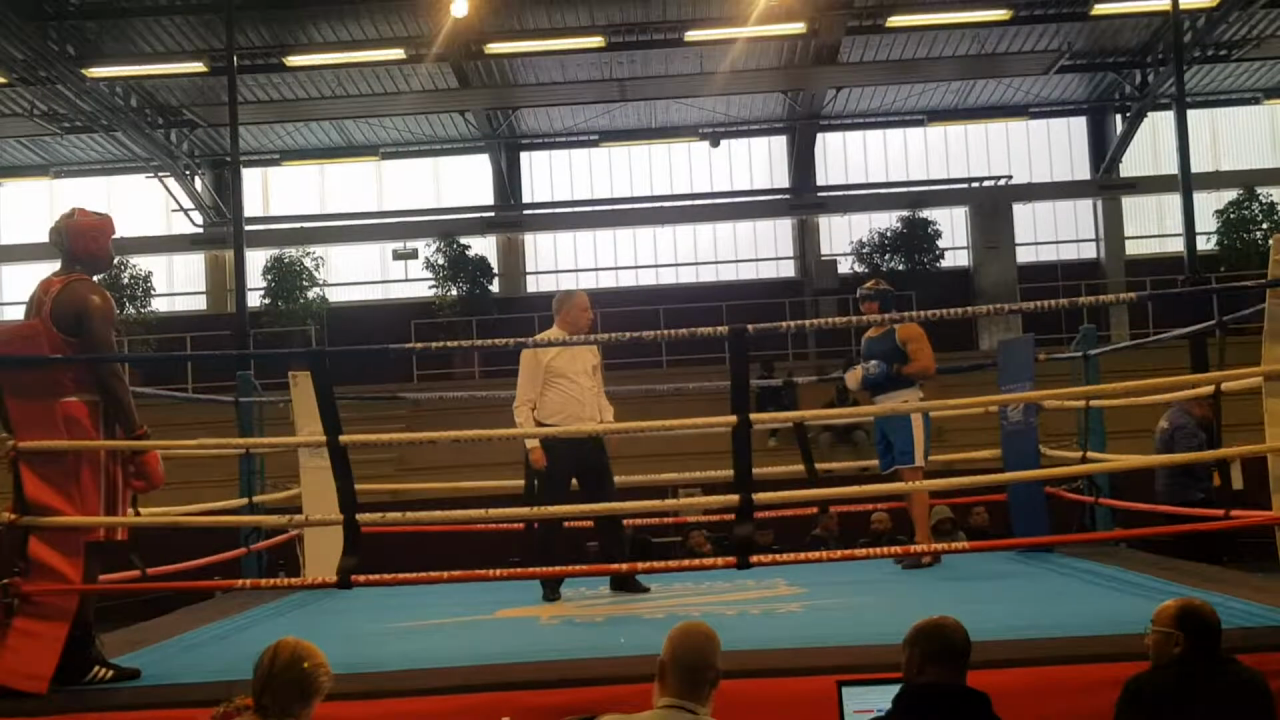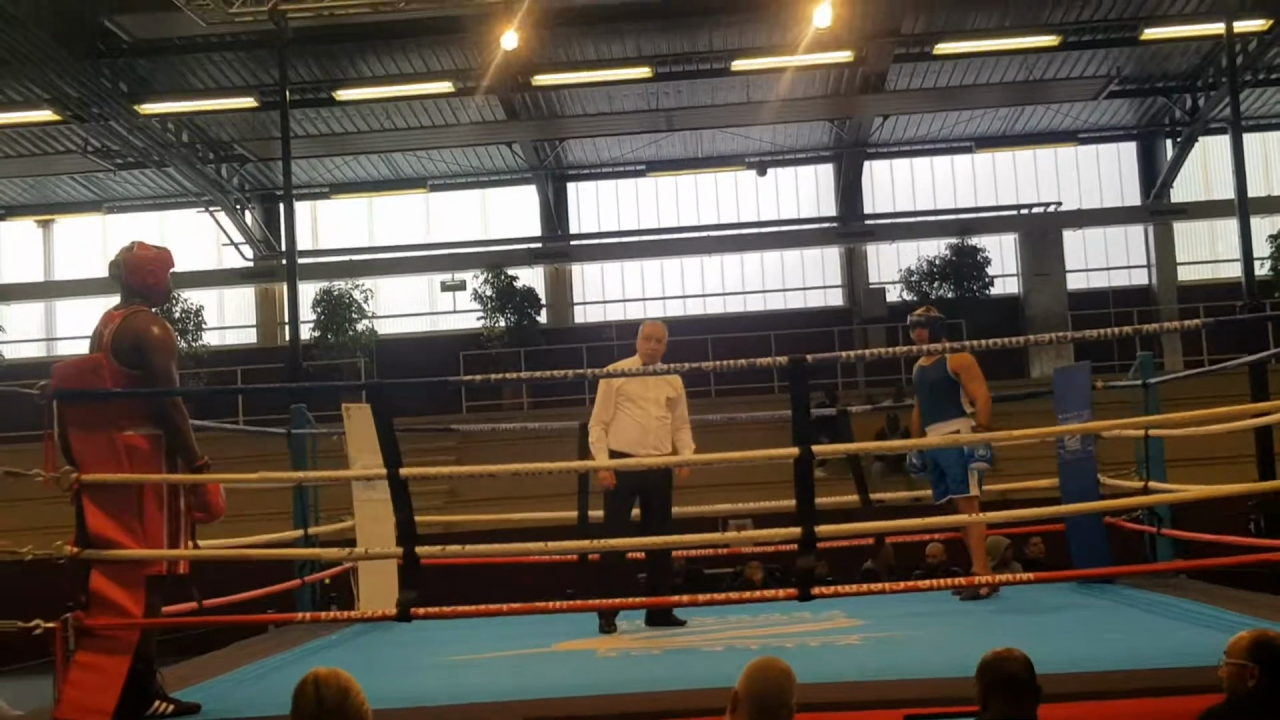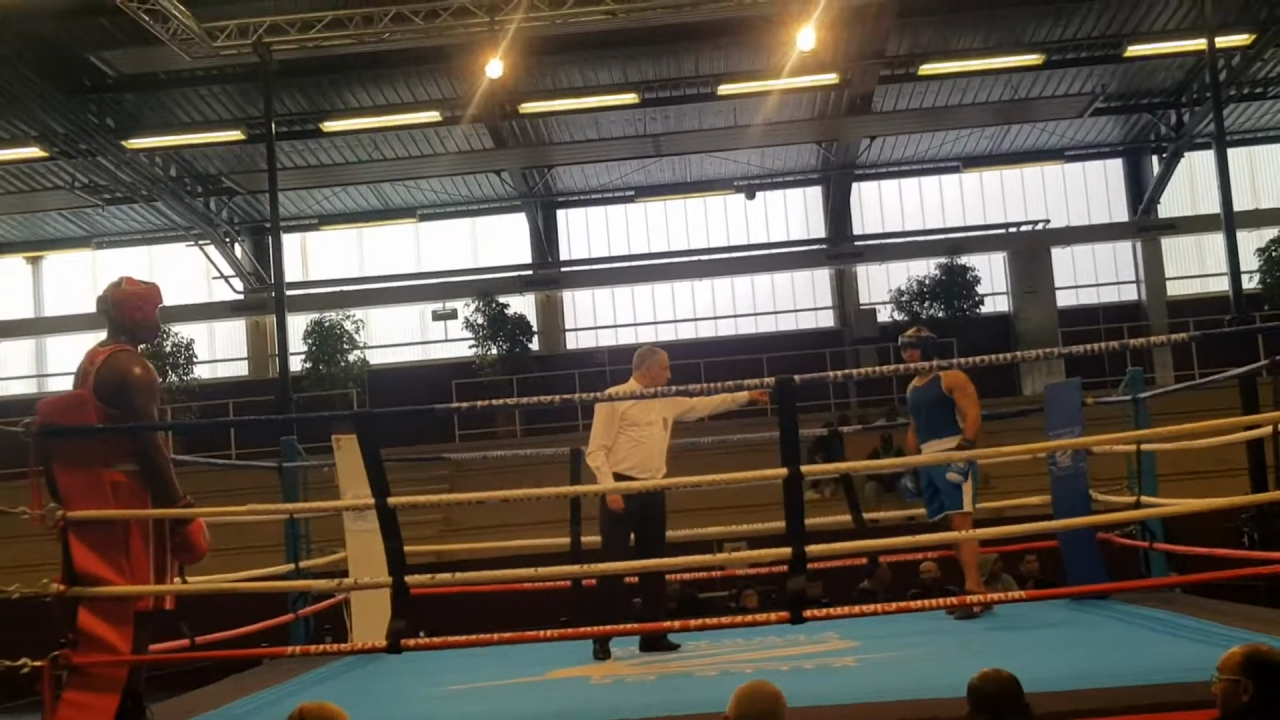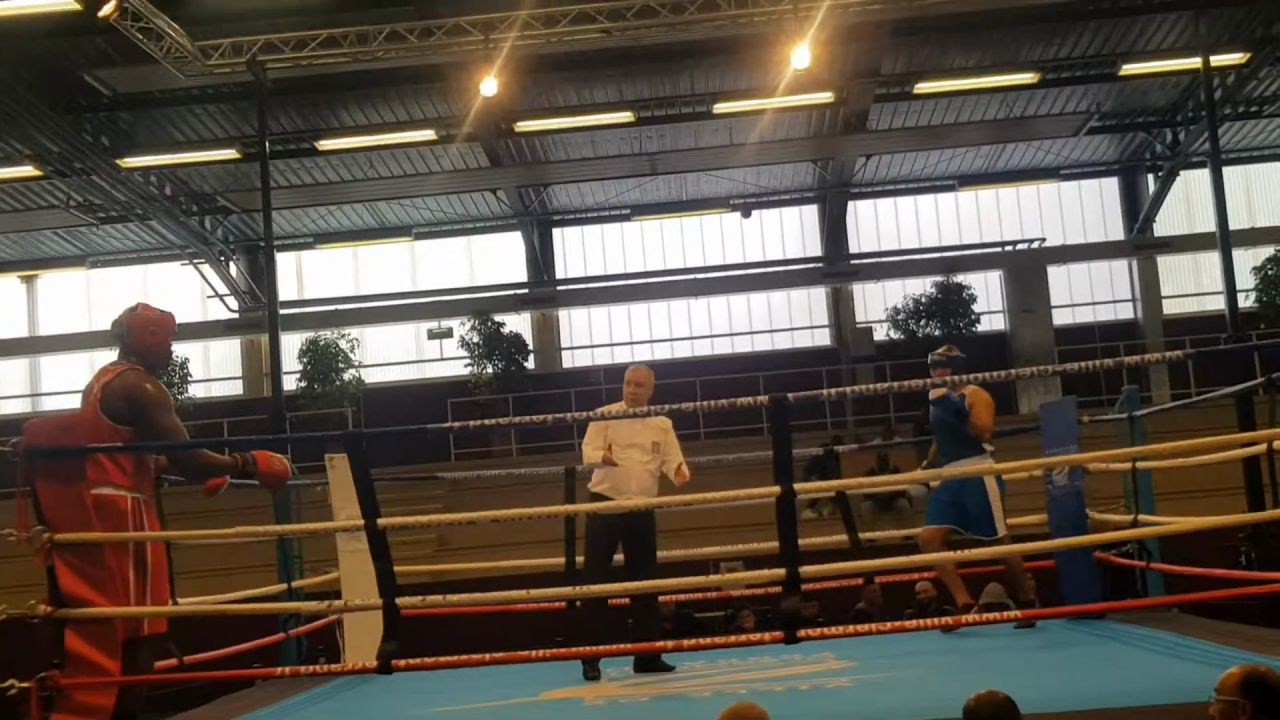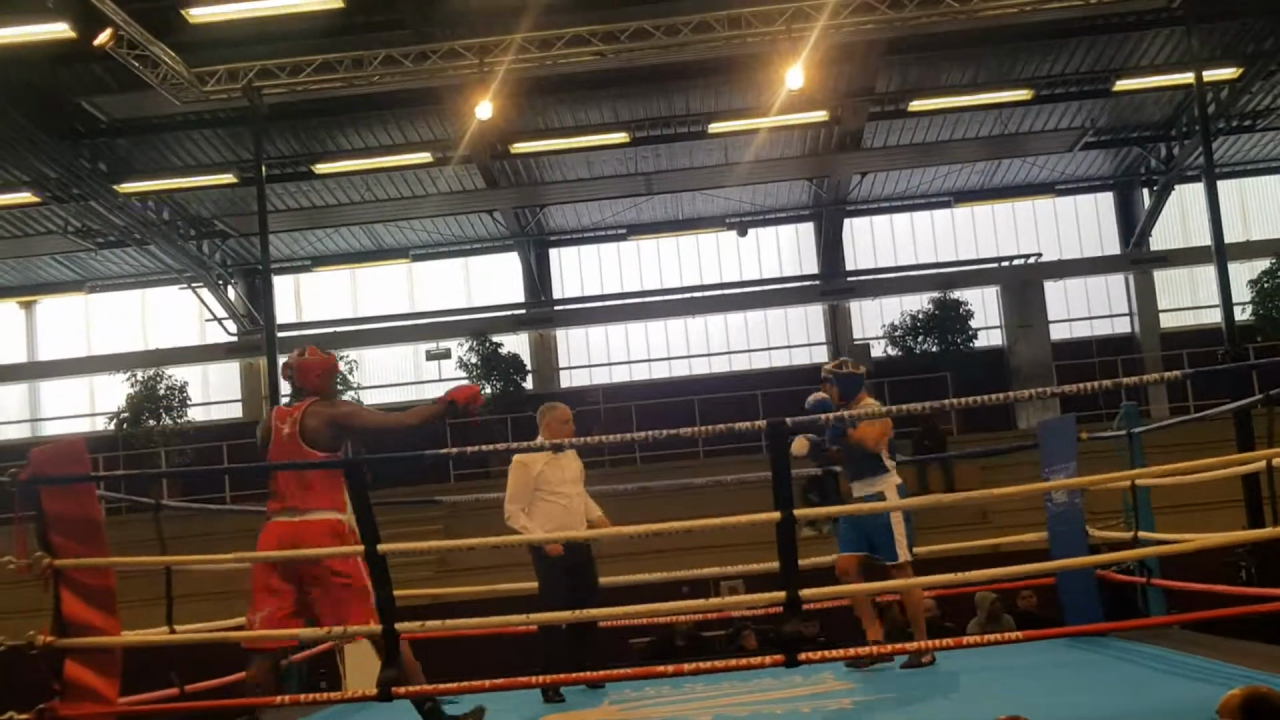
dt=1s
person 1, frame 1
left shoulder: (41, 293)
right shoulder: (89, 298)
left elbow: (42, 368)
right elbow: (108, 375)
right wrist: (140, 442)
left hip: (43, 433)
right hip: (79, 433)
left knee: (52, 543)
right knee: (77, 544)
left ankle: (73, 654)
right ankle: (72, 658)
person 1, frame 2
left shoulder: (104, 326)
right shoulder: (149, 329)
left elbow: (108, 400)
right elbow: (168, 405)
right wrist: (199, 469)
left hip: (108, 464)
right hip: (144, 462)
left knee: (119, 576)
right knee: (142, 577)
person 1, frame 3
left shoulder: (90, 362)
right shoulder: (130, 367)
right elbow: (149, 447)
right wrist: (183, 512)
left hip: (93, 502)
right hip: (129, 501)
left knee: (108, 616)
right knee: (128, 618)
person 1, frame 4
left shoulder: (99, 382)
right shoulder: (140, 385)
right elbow: (185, 457)
right wrist: (252, 463)
left hip: (91, 512)
right hip: (123, 513)
left knee: (109, 636)
right knee: (138, 634)
person 1, frame 5
left shoulder: (270, 423)
right shoulder: (333, 413)
right elbow: (402, 421)
right wrist: (450, 403)
left hip: (278, 534)
right hip: (325, 531)
left knee: (269, 645)
person 2, frame 1
left shoulder: (590, 348)
right shoulder: (537, 348)
right elbow: (523, 403)
left wrist: (608, 420)
right wrist: (533, 444)
left hip: (590, 438)
right hip: (554, 440)
left knee: (606, 504)
left ankle: (621, 575)
right ankle: (551, 583)
person 2, frame 2
left shoulder: (673, 381)
right shoulder: (616, 373)
left elbow: (681, 425)
right elbow: (598, 424)
left wrist: (686, 456)
right wrist: (602, 463)
left hip: (659, 467)
left knee: (660, 539)
right knee: (615, 538)
left ankle: (659, 610)
right ankle: (607, 614)
person 2, frame 3
left shoulder: (666, 402)
right shoulder: (614, 398)
left elbow: (704, 404)
right elbow: (596, 450)
left wrist: (746, 396)
right wrist: (610, 488)
left hip: (653, 490)
right hip: (621, 489)
left knee: (653, 563)
right knee: (613, 563)
left ankle: (653, 635)
right ankle: (602, 639)
person 2, frame 4
left shoulder: (662, 424)
right shoulder: (605, 415)
left elbow: (671, 460)
right elbow: (589, 450)
left wrist: (680, 470)
right wrist: (602, 458)
left hip: (641, 511)
right hip: (604, 506)
left knee: (645, 583)
right knee: (595, 581)
left ankle: (648, 656)
right ankle: (591, 658)
person 2, frame 5
left shoulder: (571, 456)
right shoulder: (525, 461)
right elbow: (513, 512)
left wrist: (598, 516)
right wrist: (543, 540)
left hip: (580, 544)
right hip: (550, 549)
left knee: (587, 608)
right knee: (554, 613)
left ankle: (582, 671)
right ankle: (551, 683)
person 3, frame 1
left shoulder: (906, 330)
right shoulder: (867, 338)
left elbow: (928, 367)
left wrist: (890, 370)
right wrist: (860, 379)
left hip: (906, 408)
right hip: (881, 412)
left knee: (913, 475)
right knee: (902, 477)
left ankle: (924, 545)
right ankle: (924, 543)
person 3, frame 2
left shoulder: (958, 360)
right shoulder: (918, 366)
left elbow: (982, 398)
left wrist: (981, 437)
right wrist: (916, 447)
left hip: (957, 437)
right hip: (932, 443)
left knee: (967, 503)
right knee: (956, 506)
left ankle: (981, 575)
right ankle: (983, 573)
person 3, frame 3
left shoulder: (952, 378)
right shoulder: (912, 388)
left elbow: (973, 416)
left wrist: (962, 453)
right wrist: (911, 468)
left hip: (953, 456)
right hip: (928, 462)
left knee: (961, 522)
right knee: (950, 526)
left ankle: (973, 592)
right ankle: (978, 591)
person 3, frame 4
left shoulder: (975, 396)
right shoulder: (937, 401)
left elbow: (984, 431)
left wrist: (954, 411)
right wrist: (927, 467)
left hip: (977, 476)
right hip: (948, 480)
left knee: (999, 541)
right knee: (928, 538)
left ankle: (1026, 604)
right ankle: (964, 603)
person 3, frame 5
left shoulder: (873, 413)
right shoulder: (845, 415)
left elbow: (864, 443)
left wrist: (835, 423)
right wrist: (820, 448)
left hip: (882, 497)
right hip: (858, 499)
left knee: (899, 570)
right knee: (846, 568)
left ankle: (923, 647)
right ankle: (875, 641)
